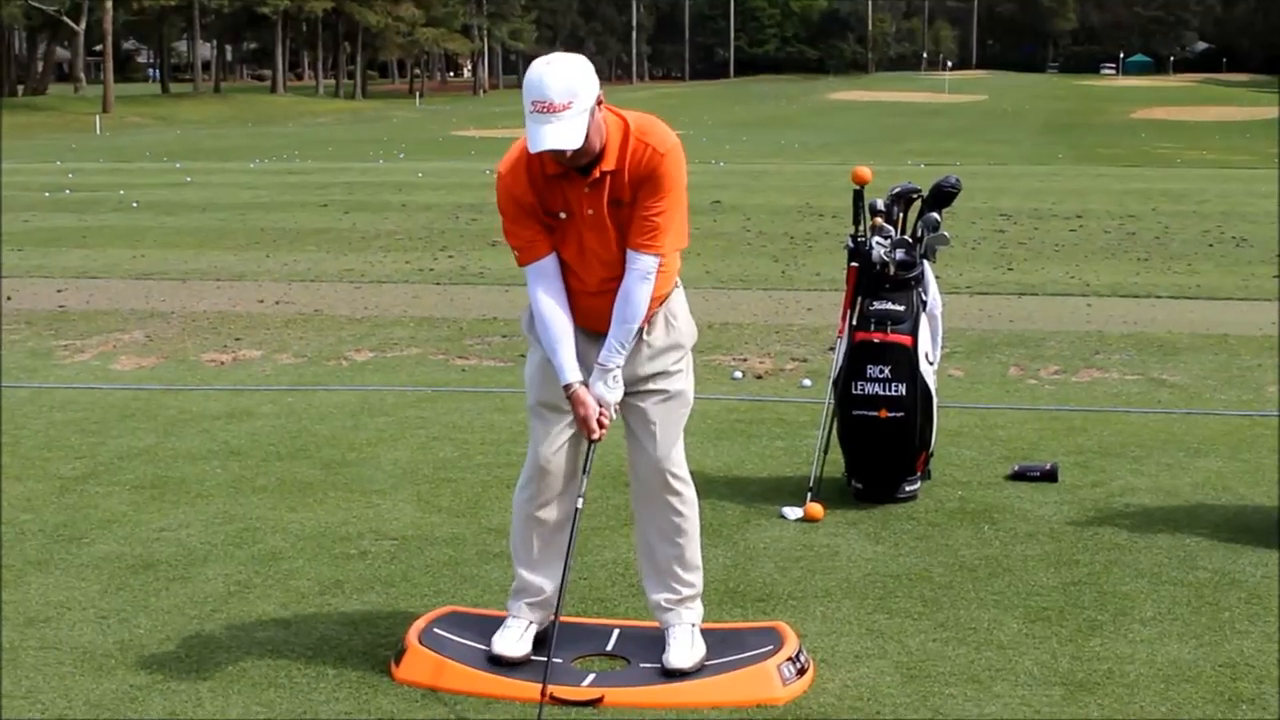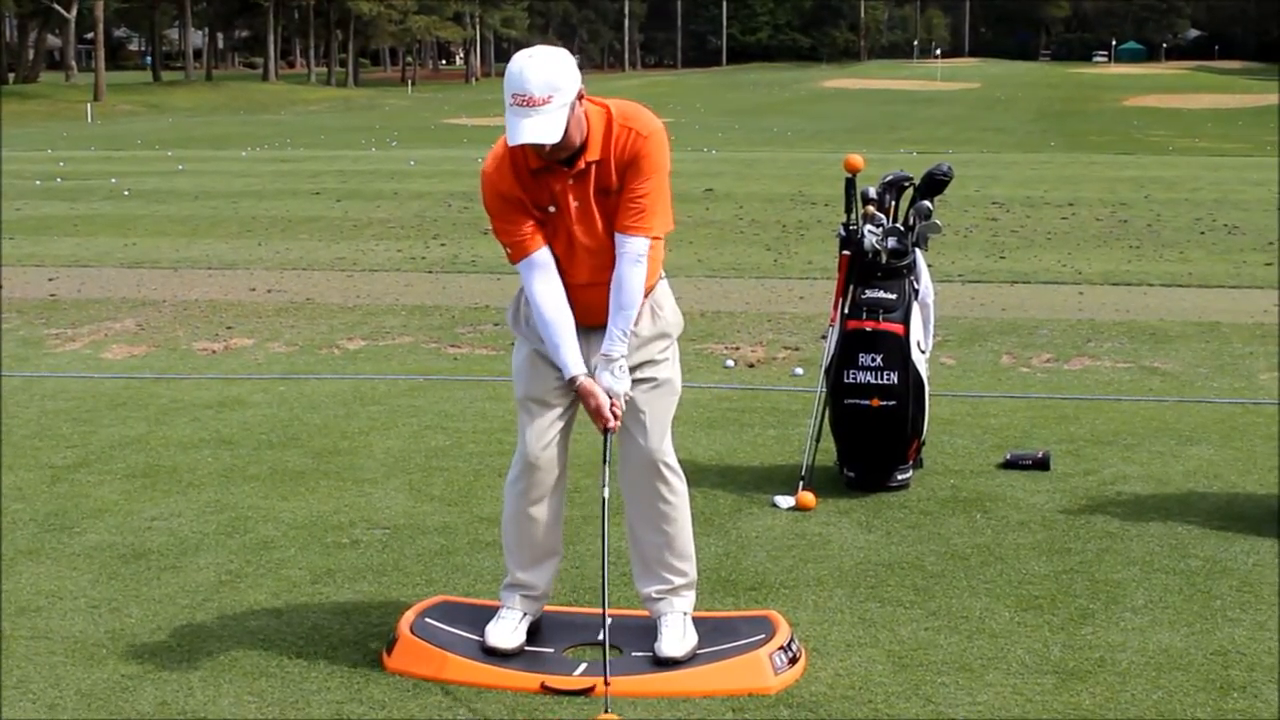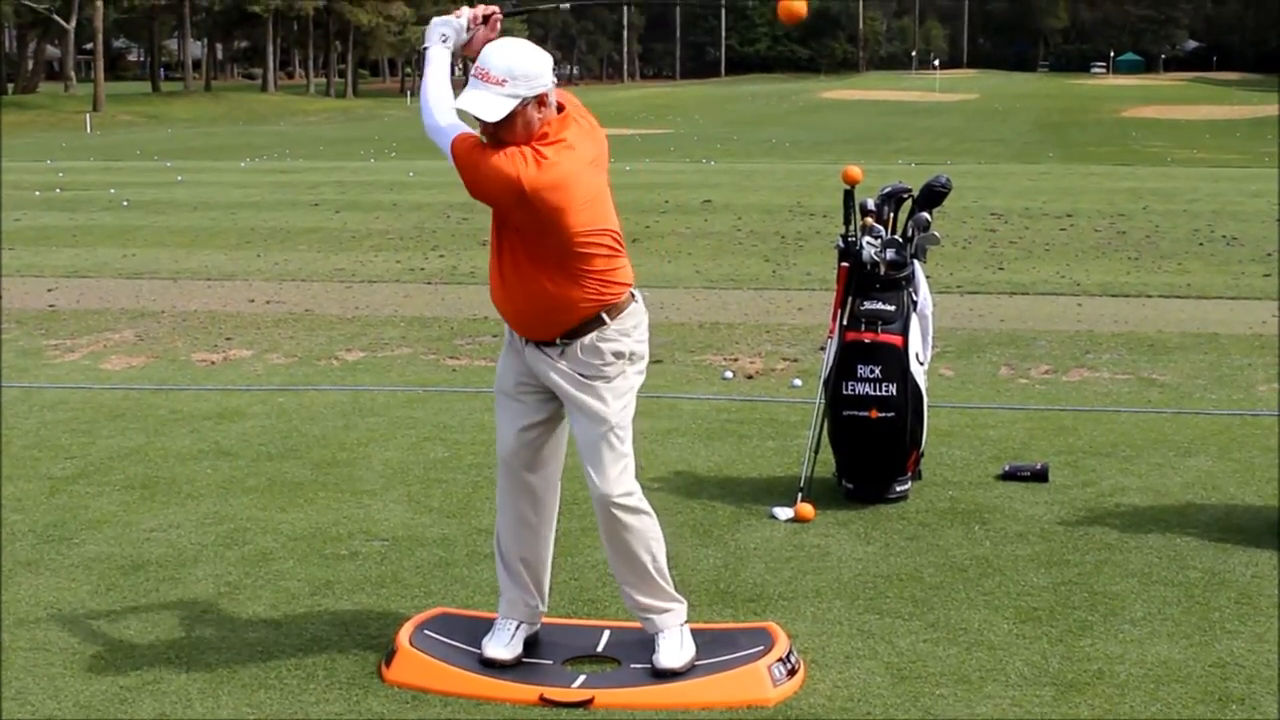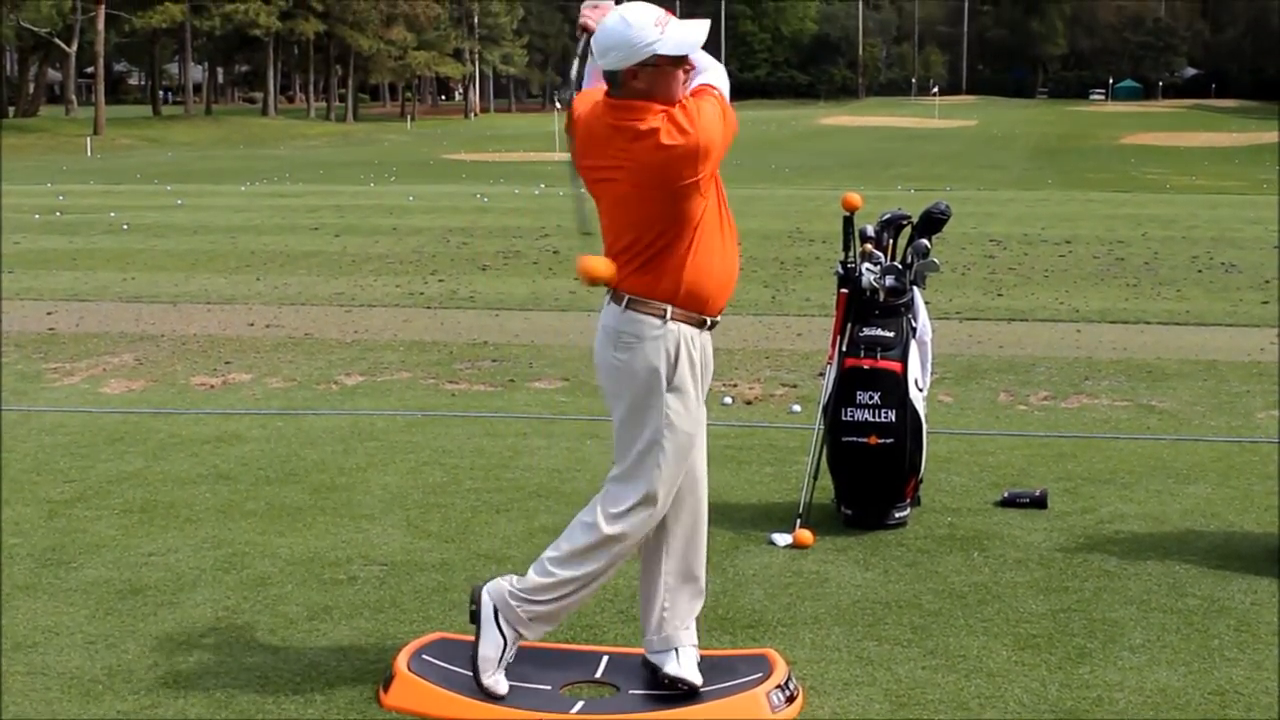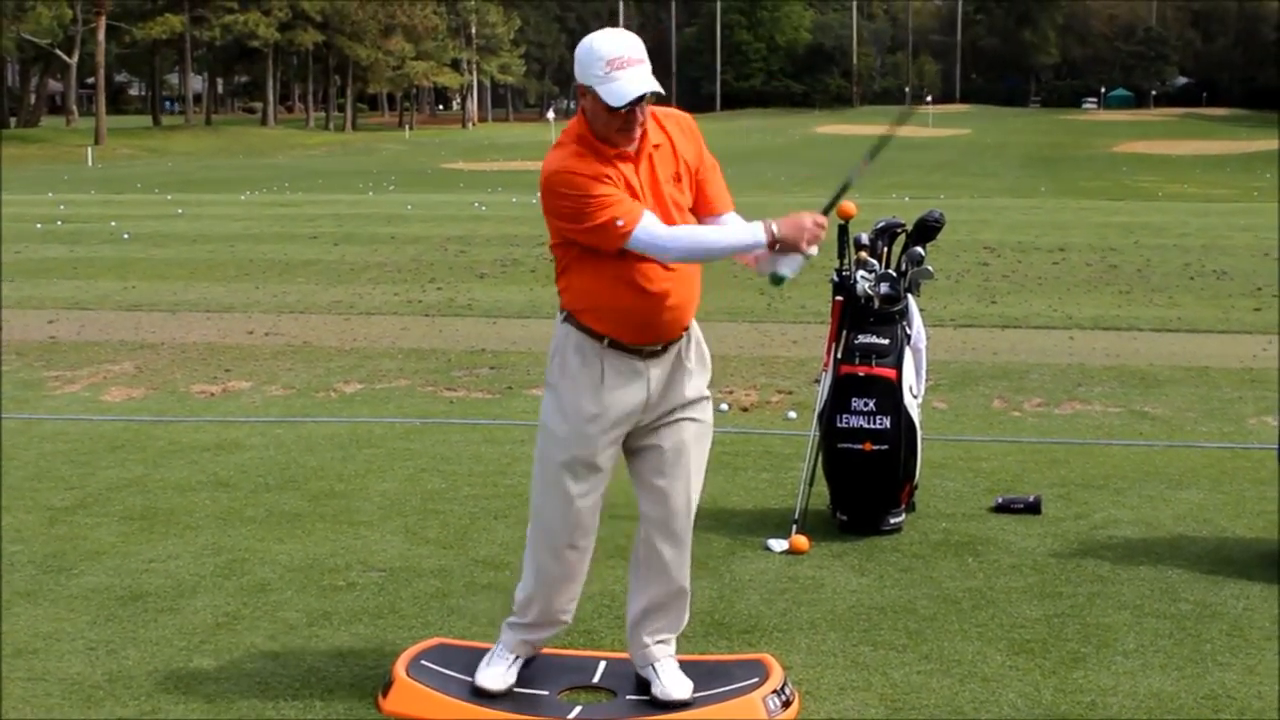
dt=1s
person 1, frame 1
left shoulder: (655, 149)
right shoulder: (517, 175)
left elbow: (642, 270)
right elbow: (544, 284)
left wrist: (610, 371)
right wrist: (573, 382)
left hip: (651, 327)
right hip: (565, 327)
left knee: (662, 468)
right knee: (546, 466)
left ankle: (680, 613)
right ankle: (528, 608)
person 1, frame 2
left shoulder: (638, 133)
right shoulder: (501, 172)
left elbow: (633, 254)
right elbow: (540, 277)
left wrist: (614, 359)
right wrist: (579, 377)
left hip: (638, 319)
right hip: (549, 325)
left knee: (652, 459)
right knee: (535, 460)
left ankle: (671, 602)
right ankle: (521, 598)
person 1, frame 3
left shoulder: (520, 177)
right shoulder: (567, 112)
left elbow: (438, 126)
right elbow: (479, 118)
left hip: (598, 345)
right hip: (529, 338)
left knee: (611, 487)
right knee: (519, 470)
left ankle: (665, 617)
right ankle: (519, 612)
person 1, frame 4
left shoulder: (592, 117)
right shoulder: (687, 138)
right elbow: (714, 76)
left hip: (660, 332)
right hip: (658, 340)
left knee: (682, 492)
right knee: (638, 498)
left ankle: (671, 638)
right ankle: (511, 607)
person 1, frame 5
left shoulder: (679, 131)
right shoulder: (567, 172)
left elbow: (719, 222)
right elbow: (661, 243)
left wrist: (774, 240)
right wrist: (770, 235)
left hip: (677, 358)
right hip: (594, 361)
left knee: (672, 513)
right knee: (565, 513)
left ankle: (655, 647)
right ankle: (523, 638)
